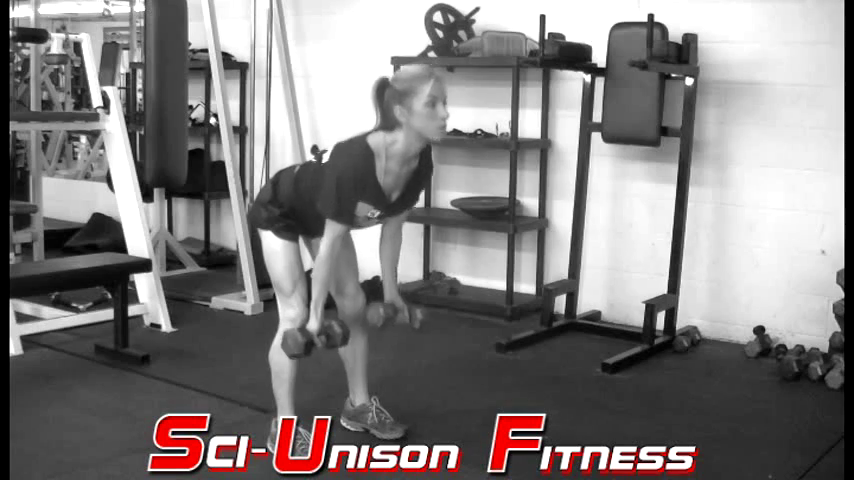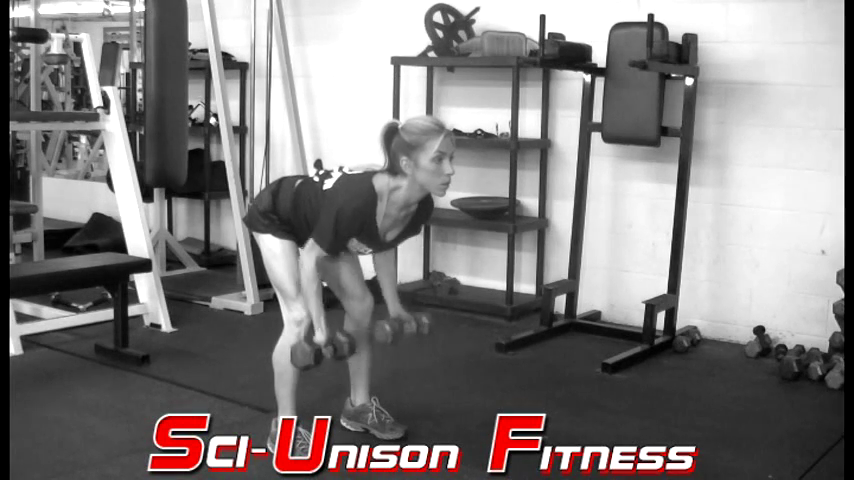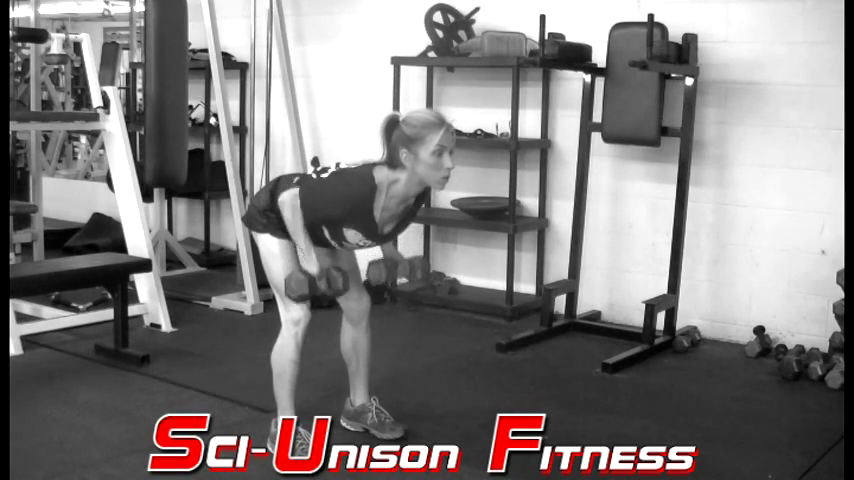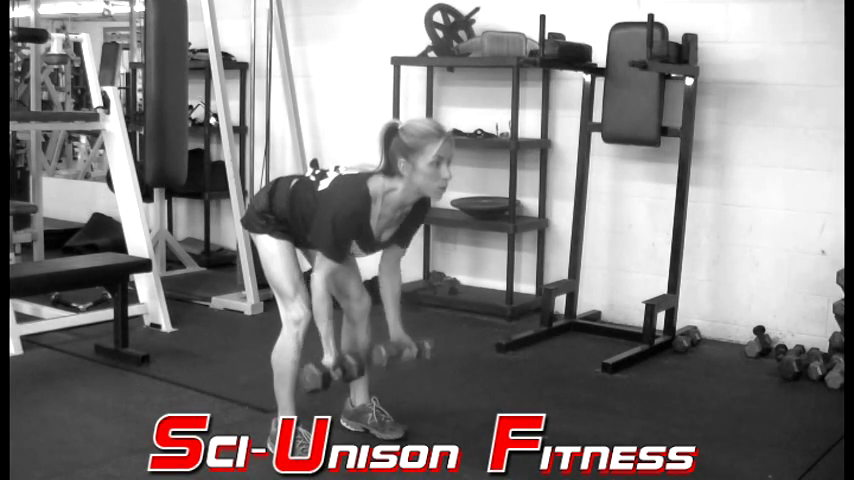
dt=1s
person 1, frame 1
left shoulder: (420, 164)
right shoulder: (354, 161)
left elbow: (392, 227)
right elbow: (331, 241)
left wrist: (390, 289)
right wrist: (316, 313)
left hip: (324, 216)
right hip: (280, 212)
left knee: (354, 304)
right knee: (294, 312)
left ankle: (359, 405)
right ankle: (283, 426)
person 1, frame 2
left shoulder: (421, 206)
right shoulder: (358, 200)
left elbow: (383, 250)
right elbow: (311, 259)
left wrist: (394, 306)
right wrist: (320, 329)
left hip: (319, 221)
right hip: (277, 218)
left knee: (361, 304)
right knee: (299, 315)
left ankle: (359, 405)
person 1, frame 3
left shoulder: (416, 194)
right shoulder: (358, 187)
right elbow: (288, 200)
left wrist: (389, 250)
right wrist: (309, 261)
left hip: (322, 225)
right hip: (276, 217)
left knee: (358, 306)
right knee: (297, 315)
left ankle: (359, 406)
person 1, frame 4
left shoulder: (416, 205)
right shoulder: (351, 201)
left elbow: (390, 266)
right elbow: (323, 277)
left wrist: (396, 330)
right wrist: (329, 350)
left hip: (316, 224)
right hip: (273, 218)
left knee: (360, 305)
right knee: (297, 314)
left ankle: (359, 405)
